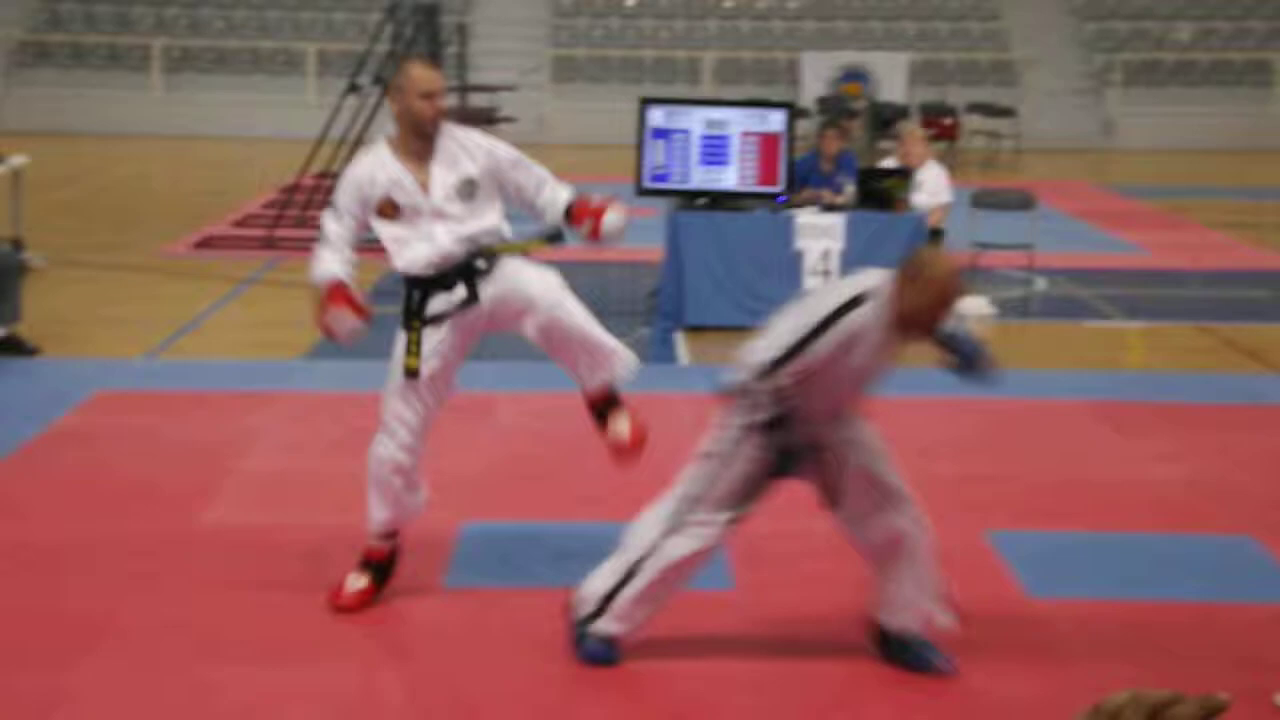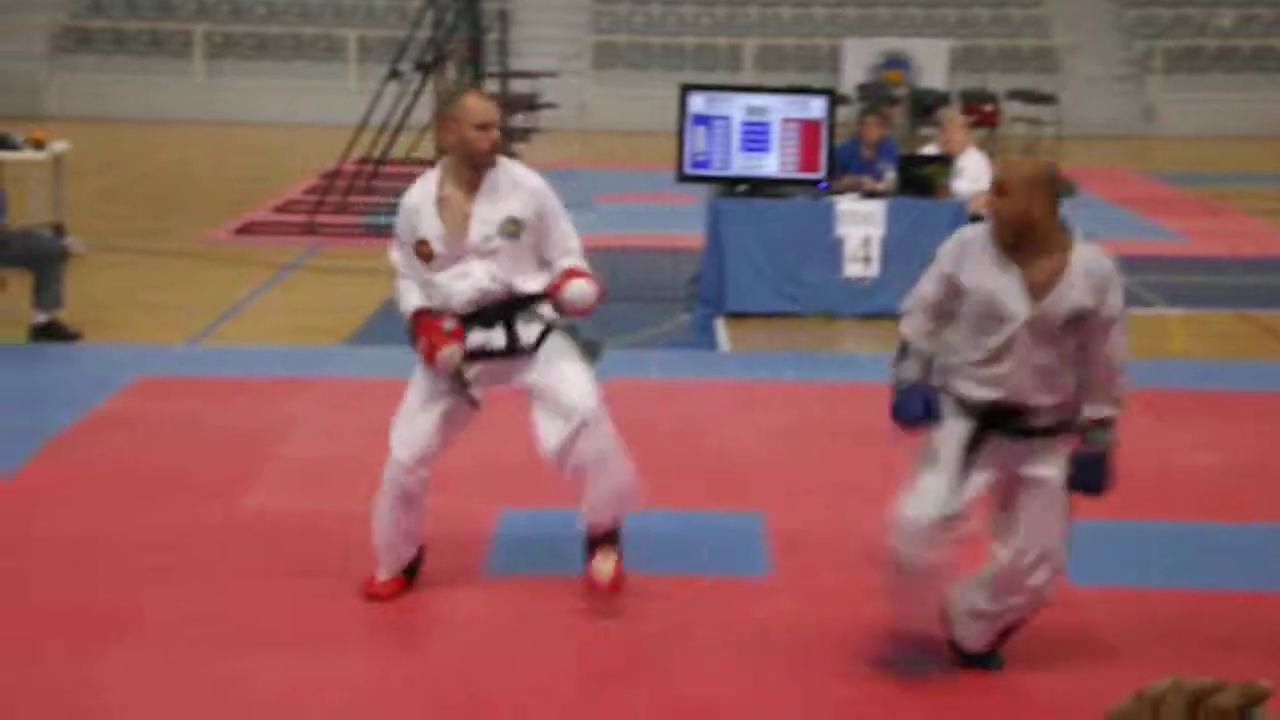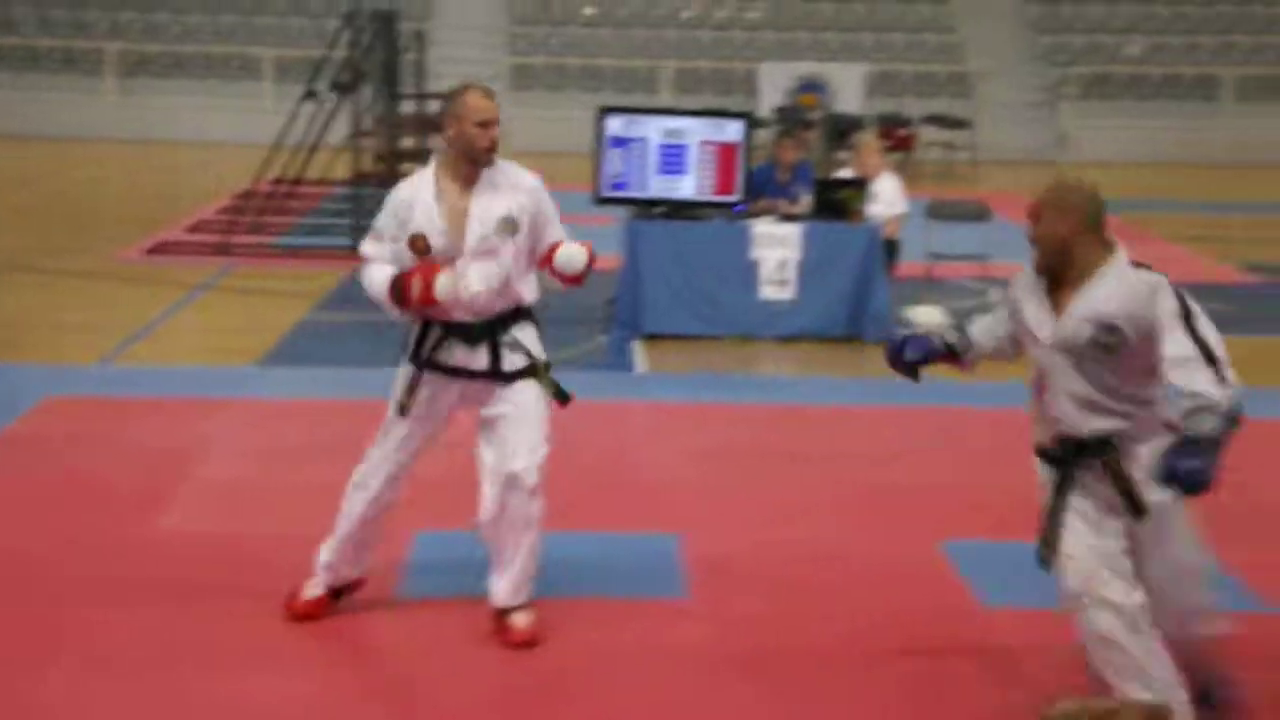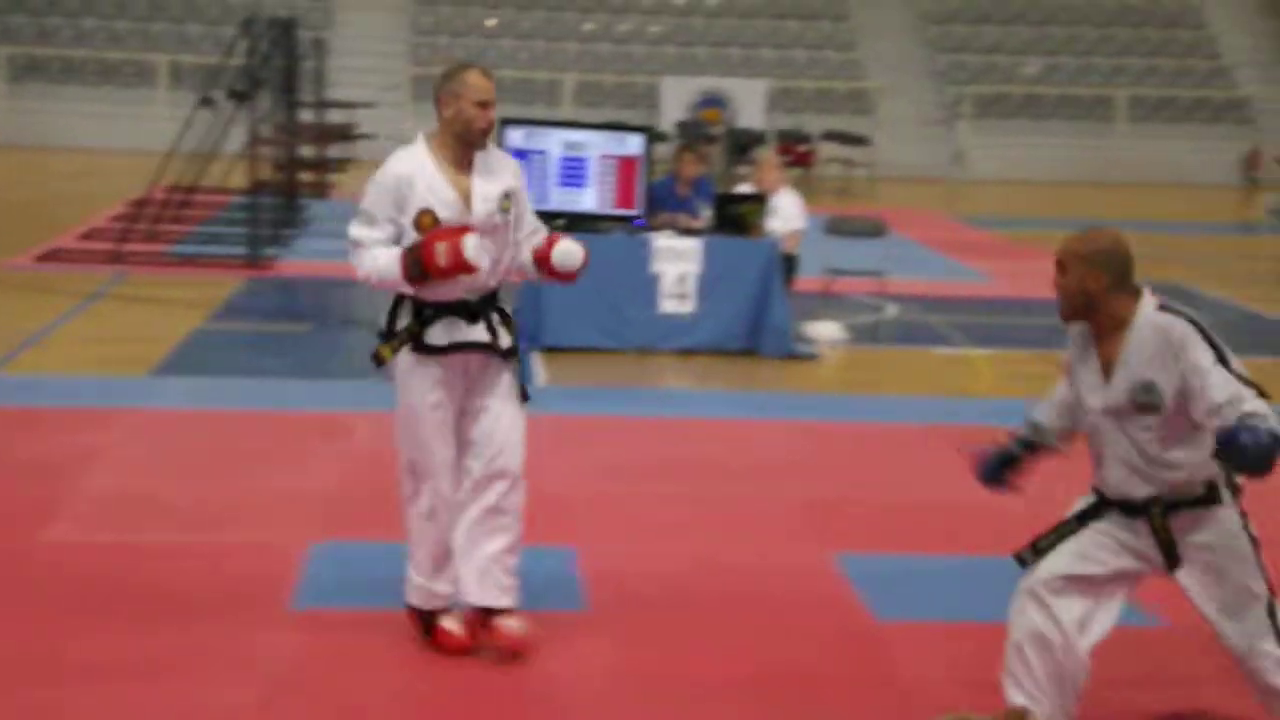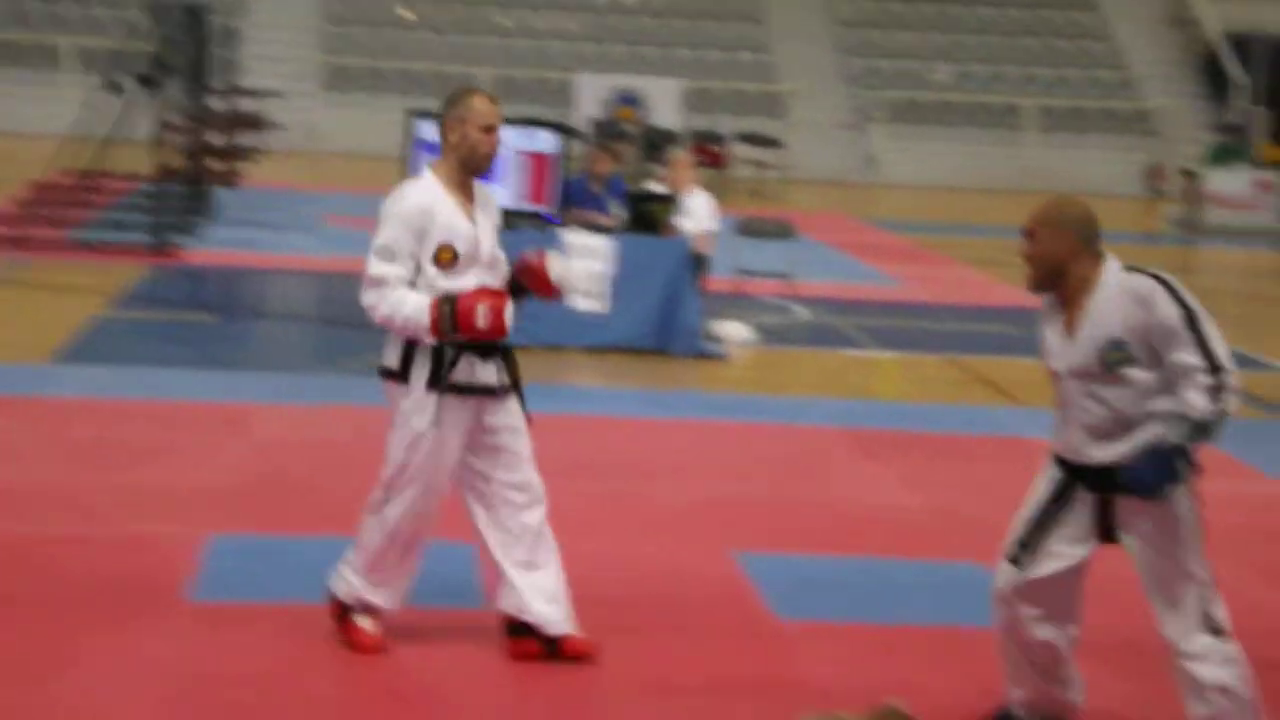
dt=0.2s
person 1, frame 1
left shoulder: (475, 147)
right shoulder: (366, 173)
left elbow: (533, 183)
right elbow: (335, 240)
left wrist: (581, 209)
right wrist: (332, 292)
left hip: (493, 278)
right hip: (432, 304)
left knee: (549, 300)
right knee: (401, 426)
left ankle: (606, 398)
right ankle: (379, 553)
person 1, frame 2
left shoulder: (526, 187)
right shoulder: (416, 202)
left elbow: (564, 251)
right elbow: (408, 278)
left wrist: (572, 283)
right wrist: (424, 326)
left hip: (528, 329)
right hip: (457, 340)
left knee: (579, 413)
right knee: (408, 454)
left ankle: (602, 533)
right ankle: (398, 559)
person 1, frame 3
left shoulder: (521, 187)
right shoulder: (408, 197)
left elbow: (552, 247)
right elbow: (375, 268)
left wrist: (568, 260)
right wrist: (403, 286)
left hip: (508, 348)
right hip: (437, 353)
left knee: (520, 473)
right knee: (387, 467)
left ankle: (512, 600)
right ankle: (334, 576)
person 1, frame 4
left shoulder: (504, 172)
right shoulder: (401, 173)
left elbow: (524, 238)
right elbow: (364, 256)
left wrist: (552, 255)
right wrist: (417, 263)
left hip: (485, 331)
right hip: (424, 339)
left knee: (498, 465)
right knee: (433, 476)
left ankle: (491, 601)
right ankle: (434, 604)
person 1, frame 5
left shoulder: (484, 204)
right shoulder: (412, 206)
right elbow: (381, 297)
left wrist: (524, 278)
right wrist: (451, 316)
left hip: (484, 371)
right hip: (431, 372)
left knee: (518, 493)
right knee: (413, 496)
left ankle: (540, 622)
right ankle: (356, 598)
person 2, frame 1
left shoulder: (891, 302)
right shoulder: (849, 313)
right elbow: (759, 372)
right wrist: (774, 440)
left hip: (823, 426)
right hip: (764, 426)
left knee: (894, 521)
right knee: (690, 520)
left ankle: (901, 631)
right ankle: (597, 615)
person 2, frame 2
left shoulder: (1097, 274)
right shoulder: (969, 246)
left elbow: (1099, 361)
right elbow: (922, 313)
left wrist: (1097, 444)
right wrist: (910, 379)
left hip: (1042, 430)
right hip: (969, 416)
left knee: (1029, 557)
right knee: (920, 523)
left ankle: (971, 634)
right ankle: (913, 629)
person 2, frame 3
left shoulder: (1147, 290)
right shoulder: (1034, 282)
left elbow: (1203, 368)
right elbow: (1000, 330)
left wrist: (1198, 439)
right wrist: (934, 345)
left hip: (1137, 456)
right hip: (1072, 464)
left knee: (1174, 590)
right knee: (1096, 594)
left ankle: (1197, 674)
person 2, frame 4
left shoulder: (1175, 335)
right shoulder: (1083, 336)
left elbow: (1238, 404)
right wrist: (1019, 446)
left hip: (1194, 515)
right hip: (1116, 511)
right knee: (1044, 591)
person 2, frame 5
left shoulder: (1147, 296)
right shoulder: (1052, 308)
left elbow: (1212, 375)
left wrist: (1166, 442)
left hip: (1149, 482)
right hip: (1073, 478)
left knee: (1190, 622)
right knee: (1022, 588)
